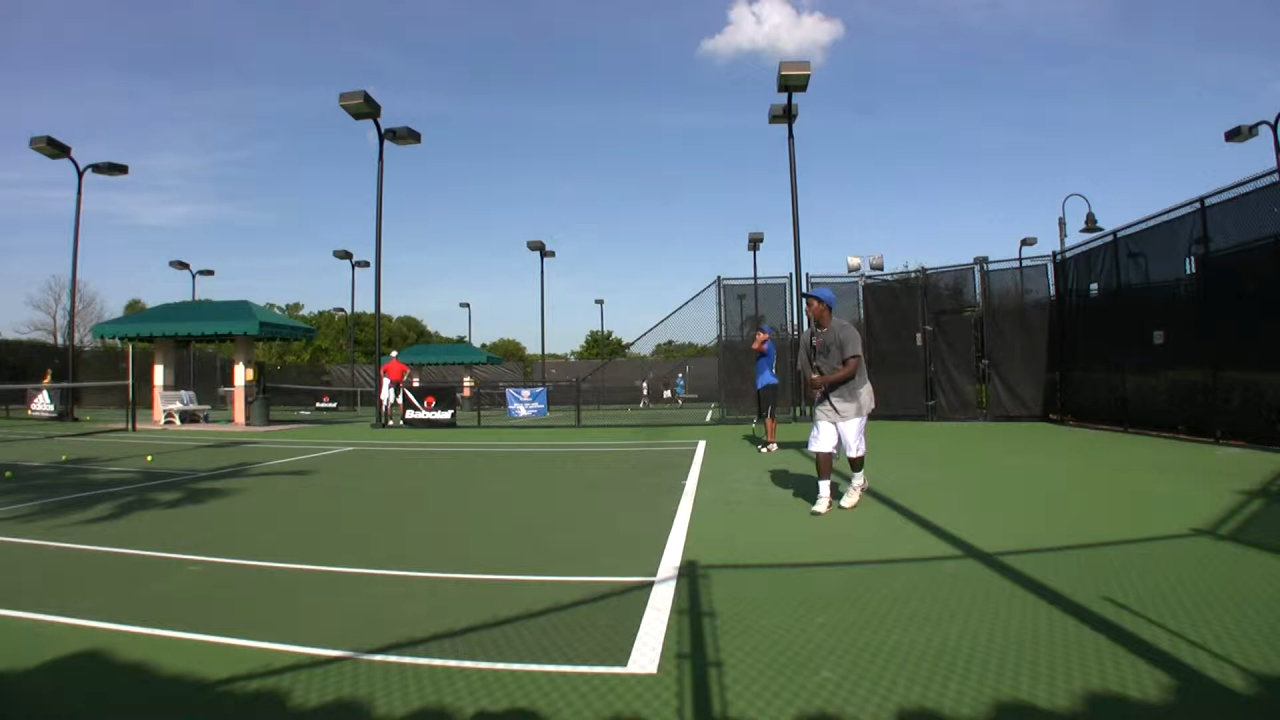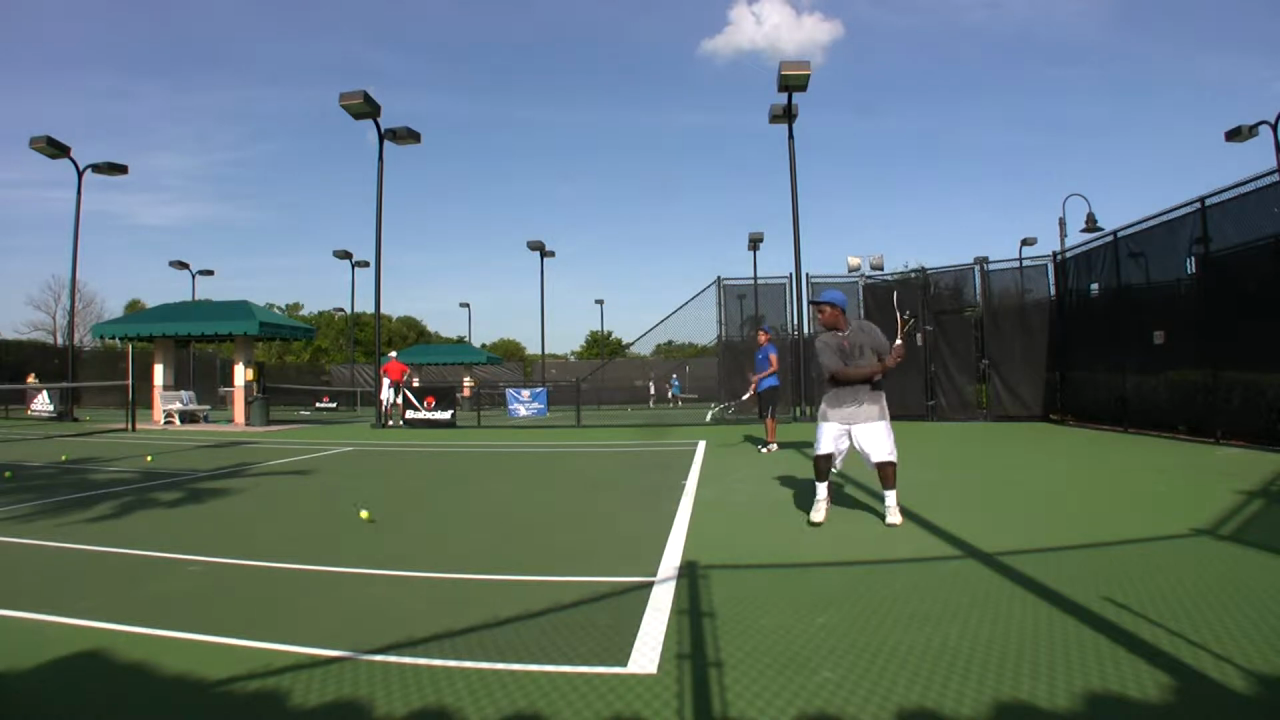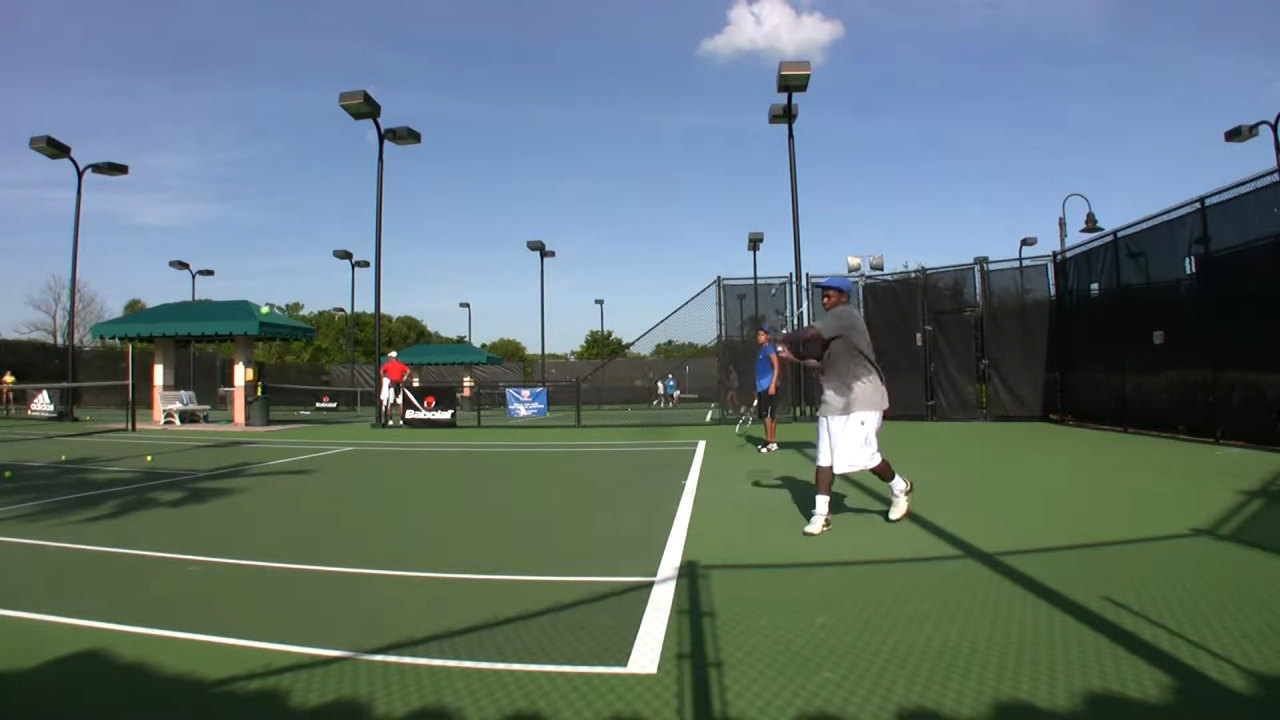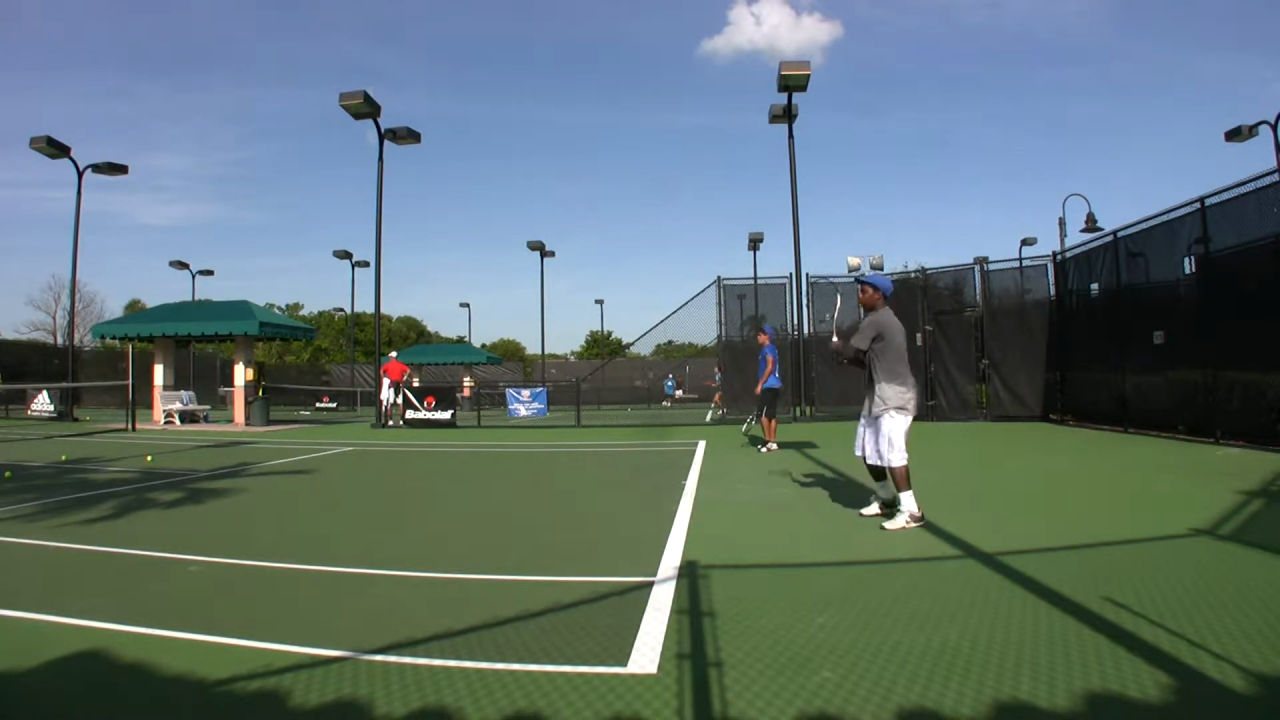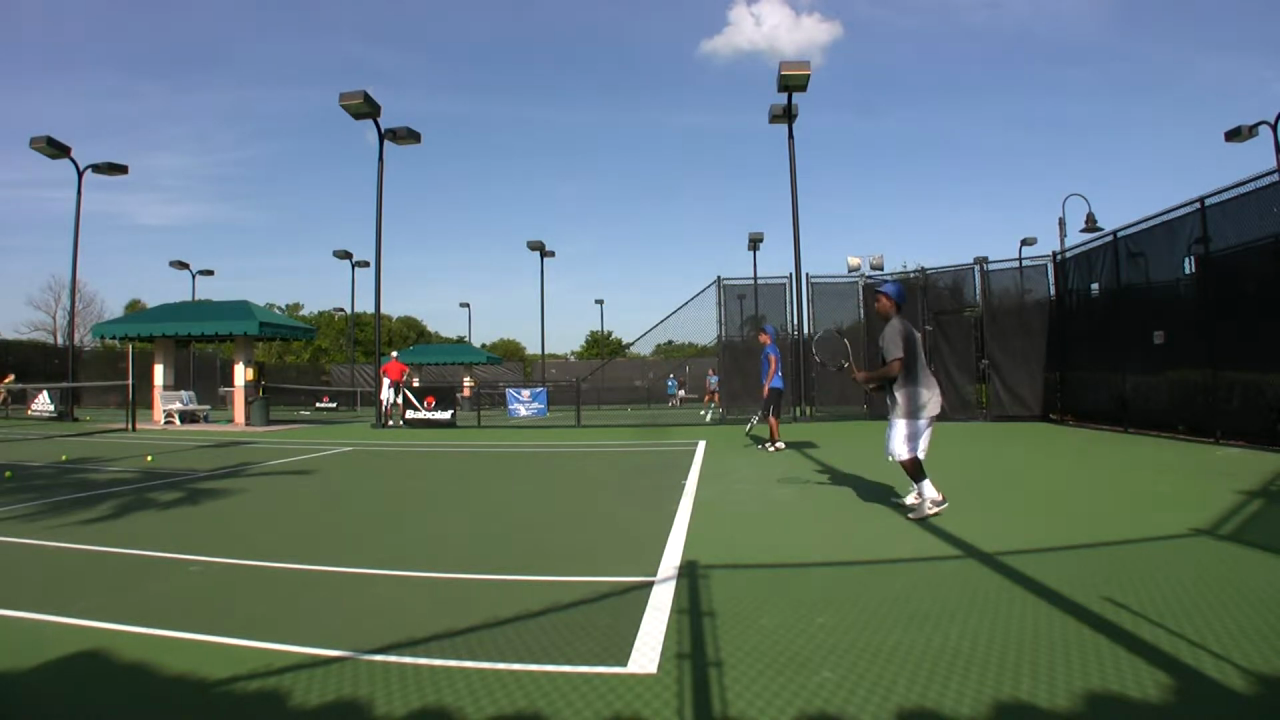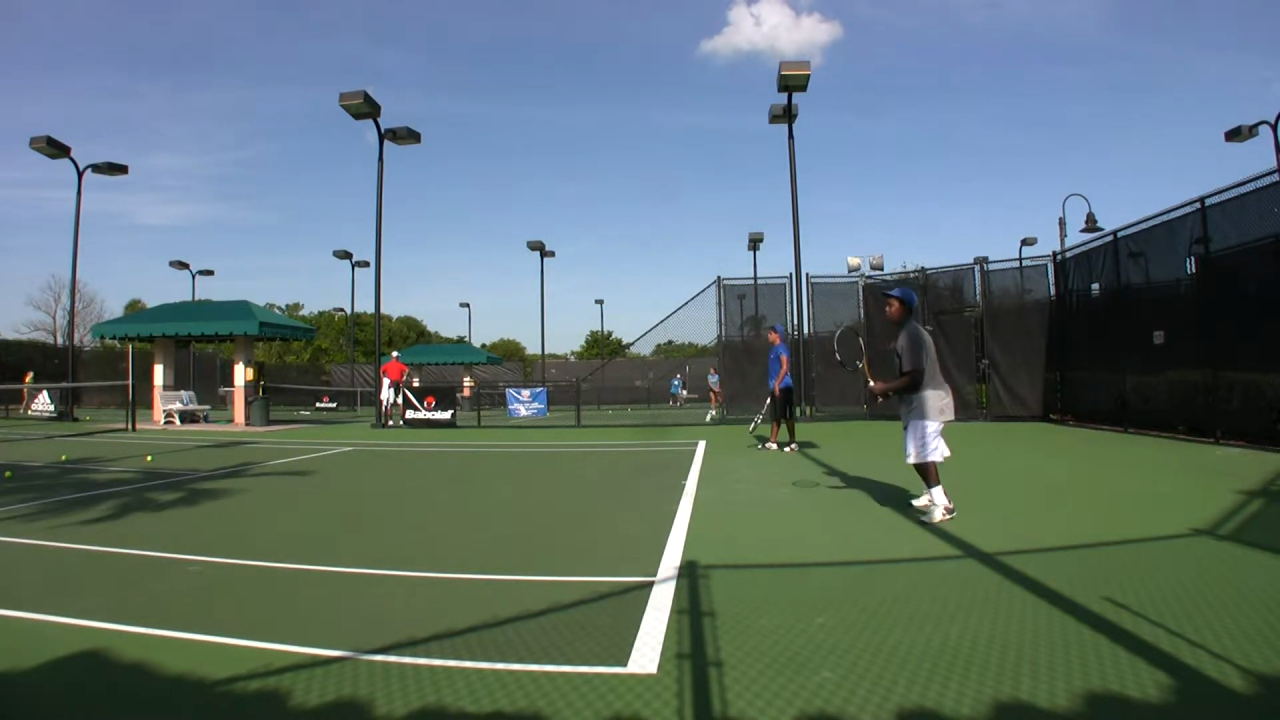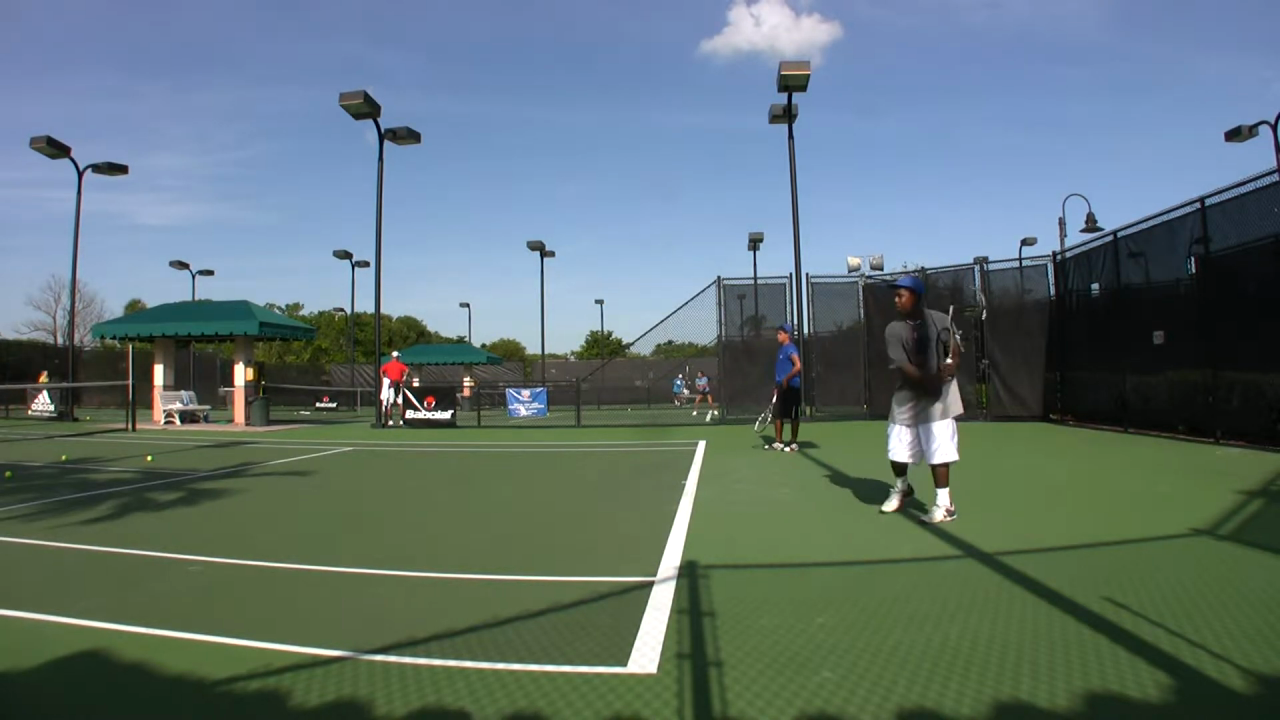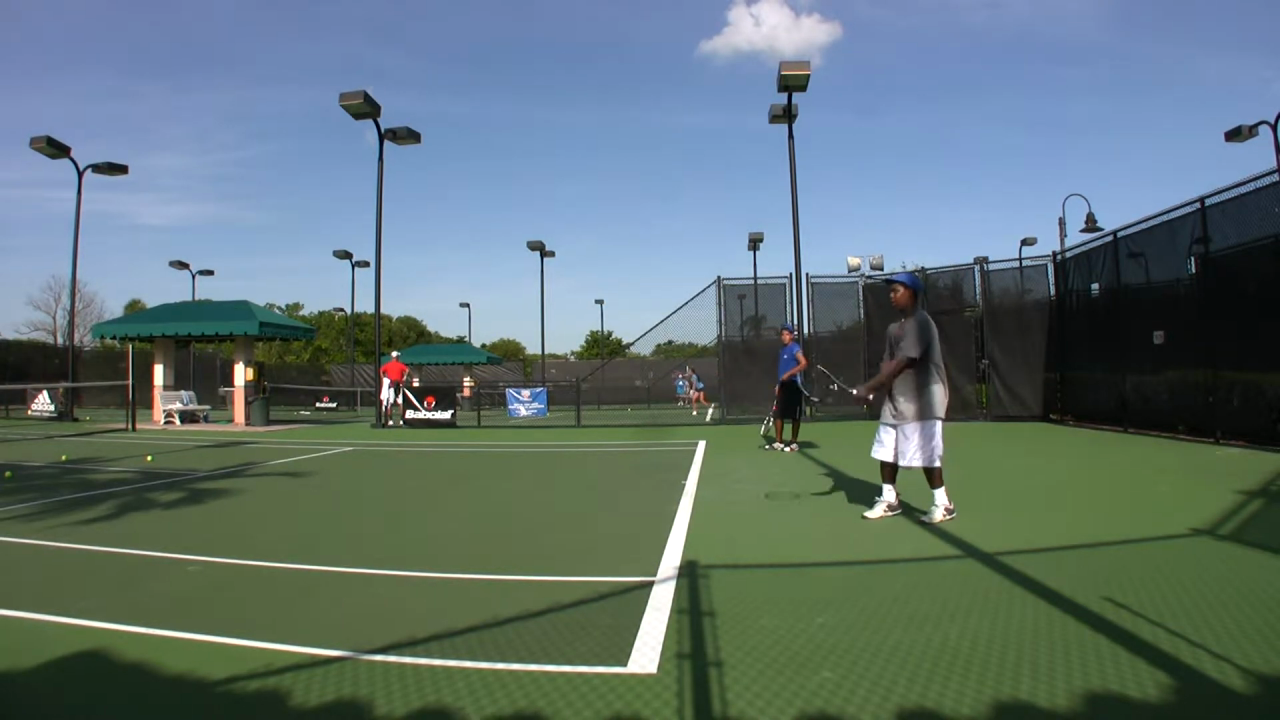
dt=0.5s
person 1, frame 1
left shoulder: (845, 330)
right shoulder: (807, 336)
left elbow: (852, 367)
right elbow: (806, 370)
left wrist: (824, 380)
right wrist: (812, 385)
left hip: (852, 397)
right hip: (825, 400)
left knee: (853, 447)
right knee: (821, 447)
left ankle: (858, 483)
right ankle: (824, 496)
person 1, frame 2
left shoulder: (868, 329)
right shoulder: (823, 342)
left elbow: (887, 357)
right elbow: (840, 374)
left wrist: (895, 356)
right wrist: (878, 368)
left hip: (870, 405)
right hip: (836, 407)
left knee: (885, 453)
right knee: (823, 452)
left ankle: (891, 505)
right ankle: (821, 497)
person 1, frame 3
left shoulder: (845, 316)
right shoulder: (835, 320)
left elbow: (808, 334)
right elbow: (825, 366)
left wrist: (786, 339)
right wrist: (797, 358)
left hip: (860, 399)
right hip: (836, 402)
left knee: (863, 455)
right knee: (825, 458)
left ankle: (900, 488)
right ankle: (821, 515)
person 1, frame 4
left shoulder: (875, 320)
right shoulder: (885, 320)
left elbow: (849, 351)
left wrist: (837, 347)
right wrist: (851, 359)
left hip: (893, 398)
right hip: (881, 397)
left knee: (892, 453)
right knee: (866, 448)
left ankle: (911, 511)
right ankle: (886, 499)
person 1, frame 5
left shoulder: (893, 330)
right shoulder: (902, 328)
left elbow: (895, 369)
left wrist: (867, 377)
right wrist: (878, 383)
left hip: (913, 396)
right hip: (920, 394)
left knee: (900, 449)
right knee: (906, 449)
left ankle: (933, 497)
right ankle: (920, 491)
person 1, frame 6
left shoulder: (911, 335)
right shoulder: (908, 334)
left elbow: (914, 377)
left wrist: (885, 387)
right wrist: (891, 389)
left hip: (929, 399)
right hip: (920, 400)
left knee: (920, 452)
right knee: (917, 452)
left ankle: (943, 504)
right ankle: (932, 494)
person 1, frame 7
left shoulder: (940, 321)
right shoulder: (893, 330)
left elbow: (953, 355)
right elbow: (902, 367)
left wrist: (945, 373)
right wrist: (929, 378)
left hip: (938, 397)
right hip: (906, 398)
left knee: (938, 453)
right knee: (896, 450)
left ankle: (945, 505)
right ankle: (901, 488)
person 1, frame 8
left shoulder: (921, 322)
right shoulder: (894, 328)
left elbow: (902, 362)
right elbow: (888, 363)
left wrist: (870, 386)
right wrist: (875, 388)
left hip: (924, 399)
right hip: (897, 399)
left knee: (925, 453)
right knee: (885, 450)
left ankle: (943, 505)
right ankle: (889, 500)
